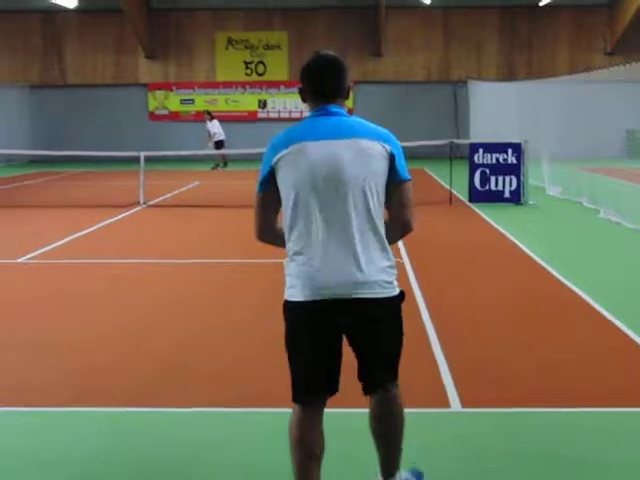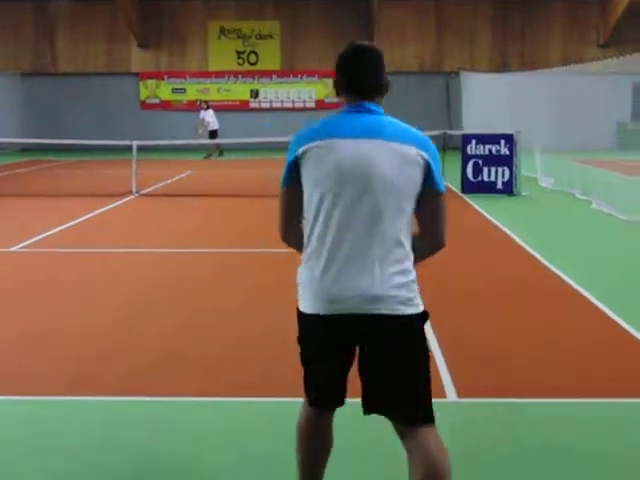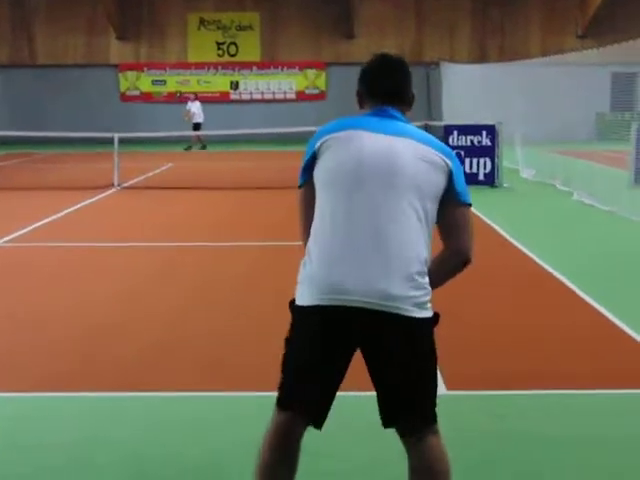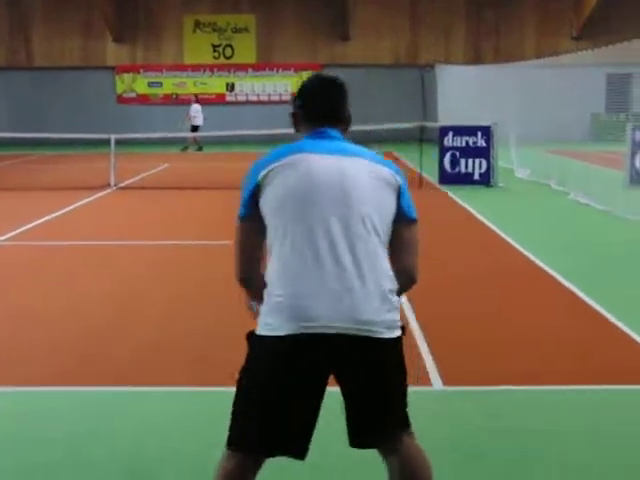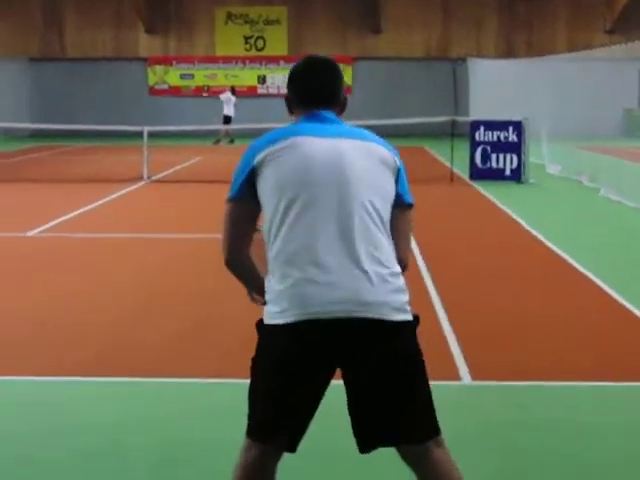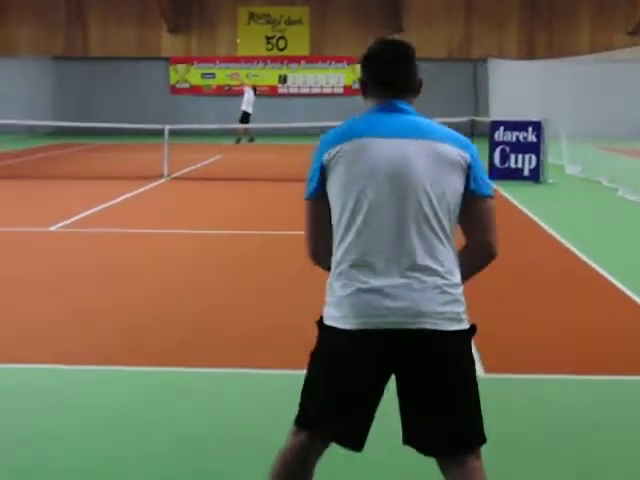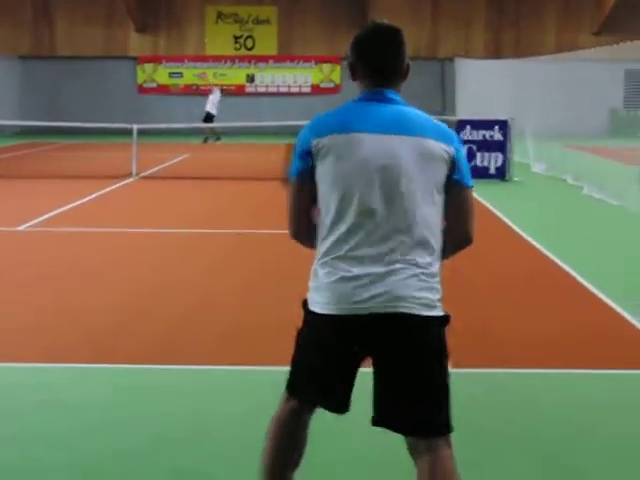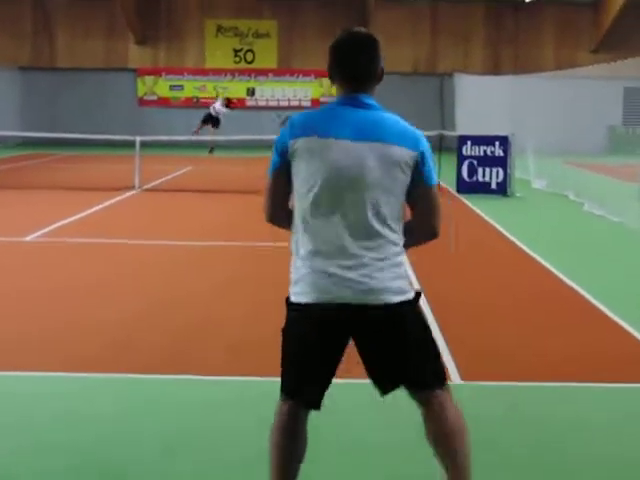
dt=0.3s
person 1, frame 1
left shoulder: (281, 147)
right shoulder: (381, 140)
left elbow: (264, 231)
right elbow: (403, 221)
left hip: (307, 292)
right hip: (375, 288)
left knee: (309, 404)
right knee: (385, 389)
person 1, frame 2
left shoulder: (308, 142)
right shoulder: (419, 146)
left elbow: (289, 232)
right elbow: (433, 238)
left hip: (321, 302)
right hip: (394, 305)
left knee: (318, 408)
right knee: (417, 426)
person 1, frame 3
left shoulder: (326, 138)
right shoulder: (441, 154)
right elbow: (461, 252)
left hip: (321, 299)
right hip: (403, 306)
left knee: (289, 419)
right knee: (420, 432)
person 1, frame 4
left shoulder: (270, 166)
right shoulder: (387, 171)
left elbow: (245, 271)
right elbow: (407, 272)
left hip: (286, 327)
right hip: (374, 327)
right knee: (395, 439)
person 1, frame 5
left shoulder: (263, 150)
right shoulder: (383, 150)
left elbow: (233, 254)
right elbow: (401, 255)
left hip: (295, 315)
right hip: (384, 312)
person 1, frame 6
left shoulder: (333, 145)
right shoulder: (459, 147)
left elbow: (318, 251)
right elbow: (485, 247)
left hip: (352, 318)
right hip: (437, 321)
left knee: (306, 440)
person 1, frame 7
left shoulder: (318, 132)
right shoulder: (443, 138)
left elbow: (298, 228)
right elbow: (461, 234)
left hip: (334, 301)
right hip: (414, 306)
left knee: (296, 405)
right knee: (431, 443)
person 1, frame 8
left shoulder: (296, 131)
right shoulder: (409, 139)
left elbow: (274, 214)
right elbow: (429, 227)
left hip: (313, 293)
right hip: (386, 293)
left knee: (294, 402)
right knee: (433, 394)
